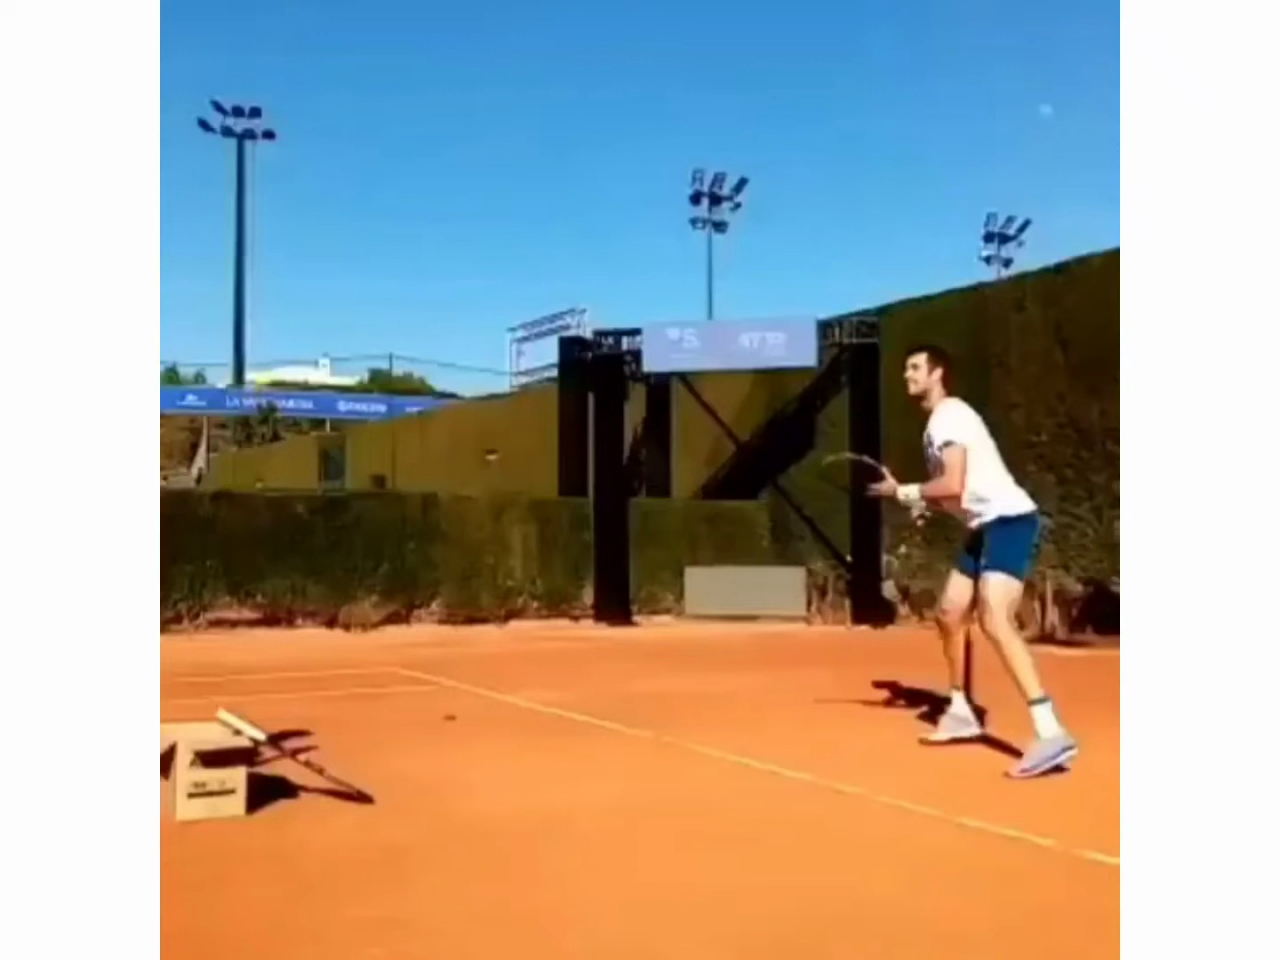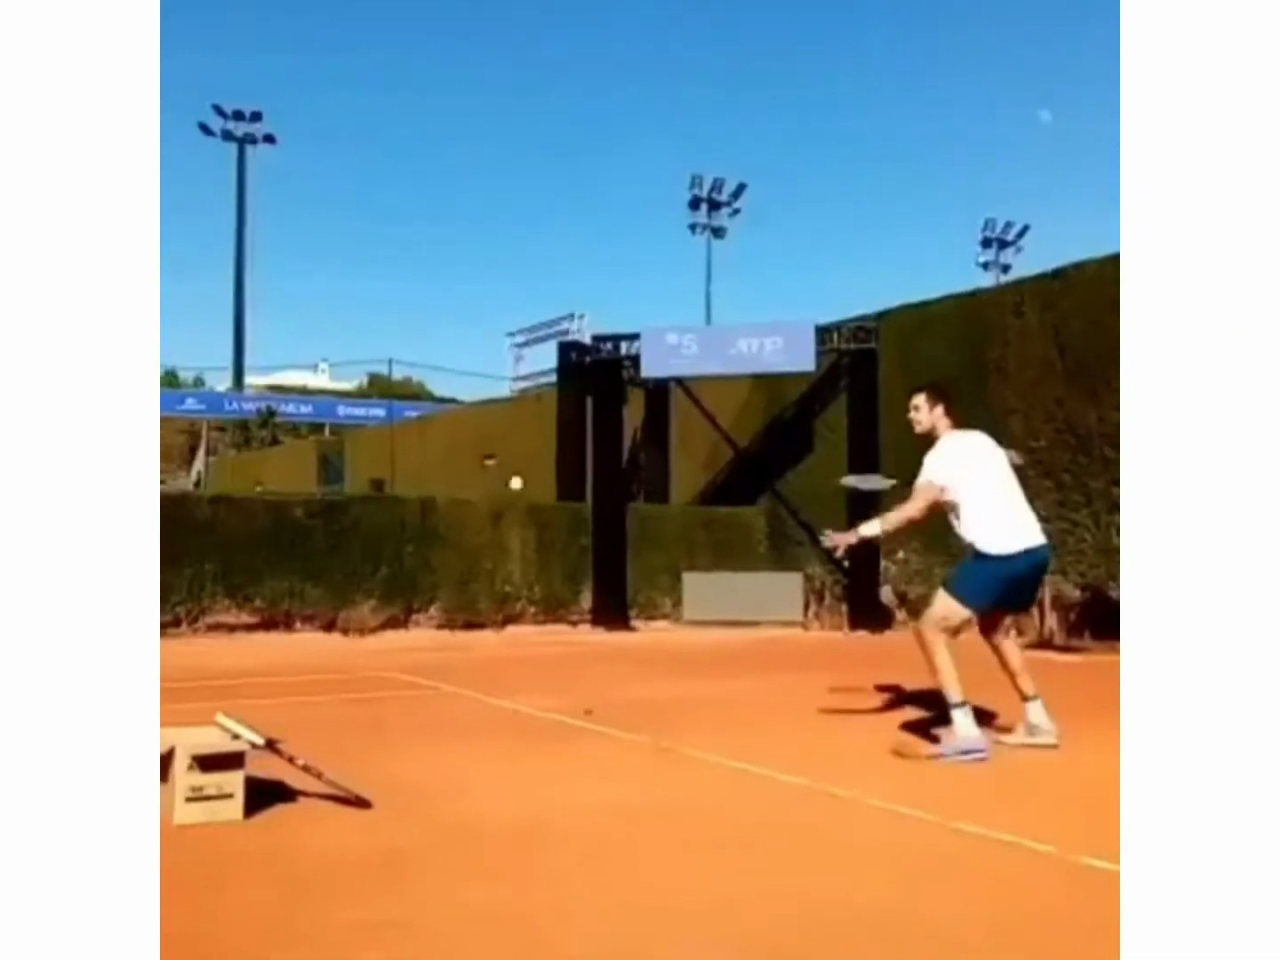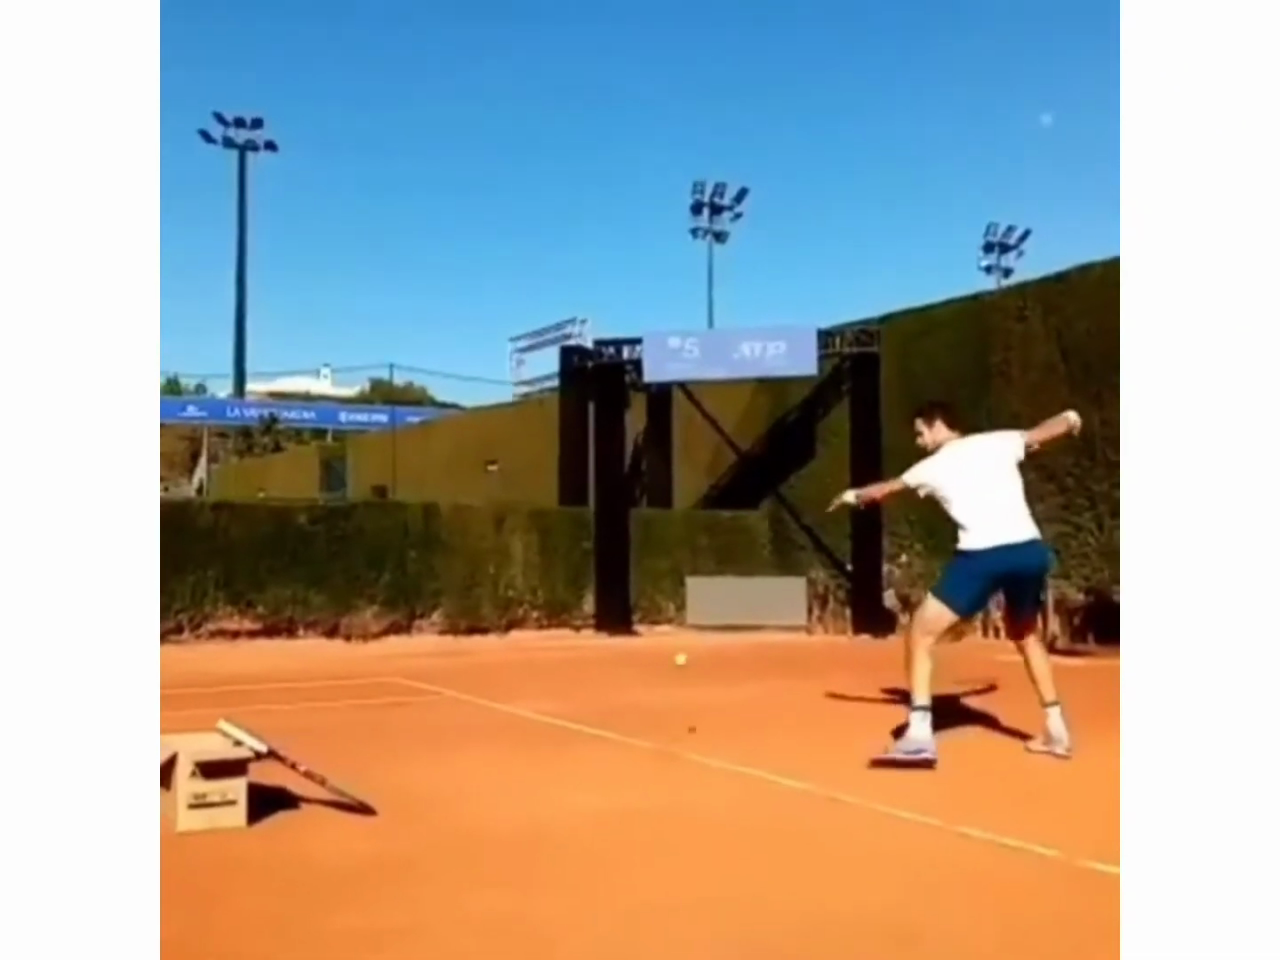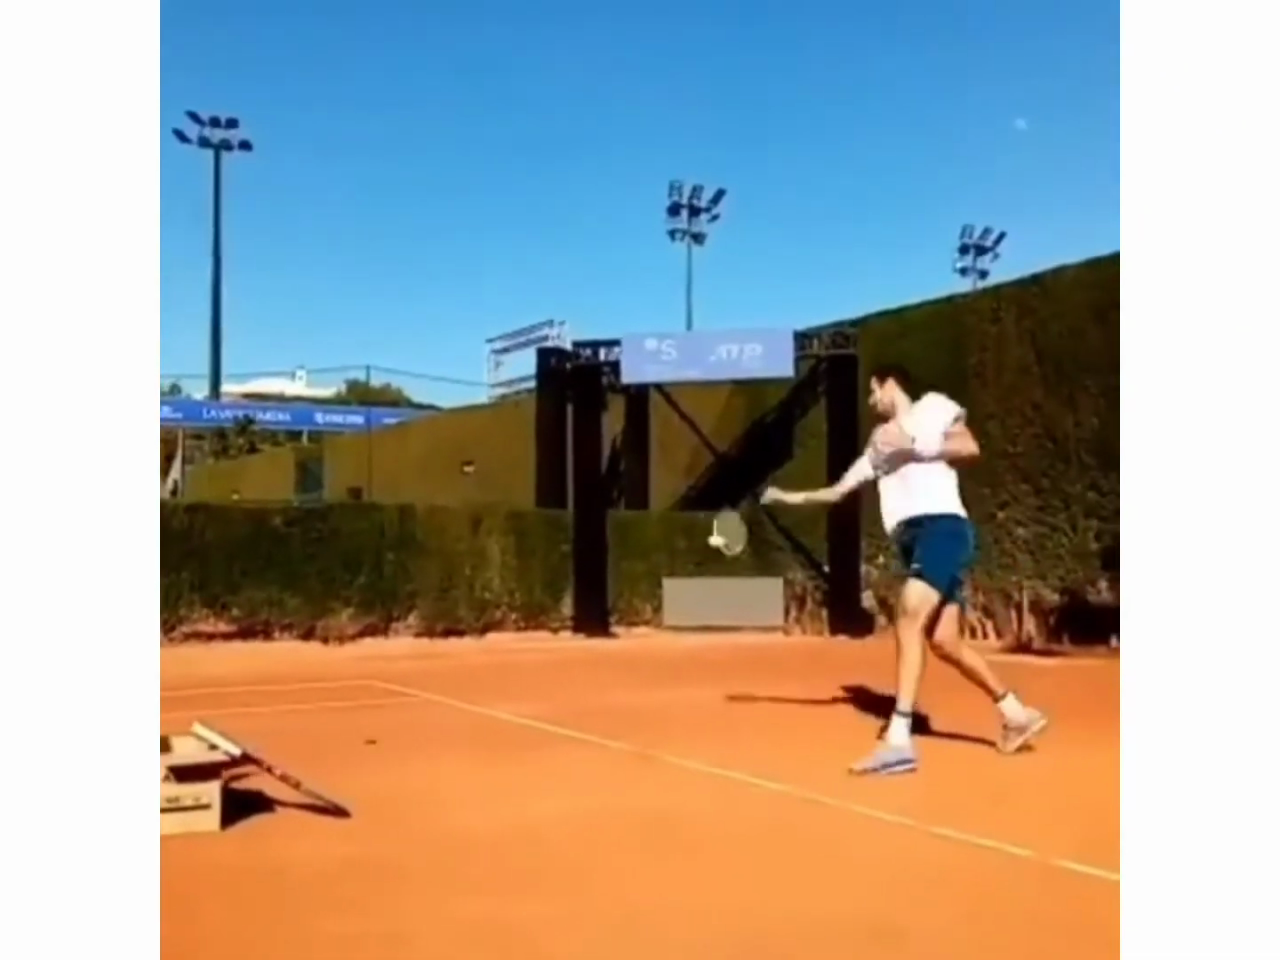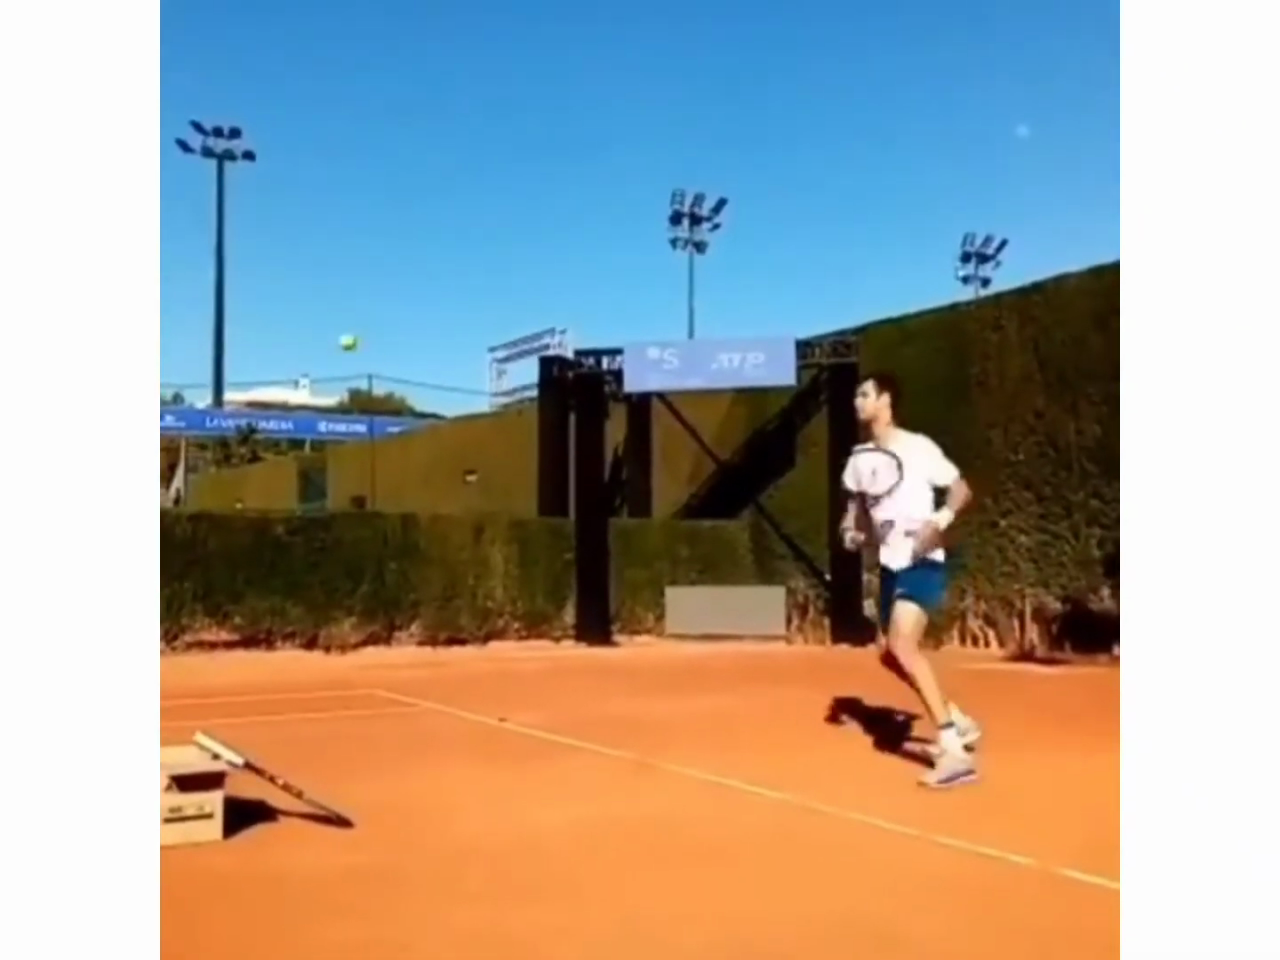
dt=1s
person 1, frame 1
left shoulder: (950, 415)
right shoulder: (936, 424)
left elbow: (952, 485)
left wrist: (902, 492)
right wrist: (924, 503)
left hip: (1009, 520)
right hip: (986, 526)
left knee: (995, 620)
right knee: (950, 614)
left ankle: (1051, 733)
right ankle: (961, 713)
person 1, frame 2
left shoulder: (942, 454)
right shoulder: (980, 440)
left elbow: (913, 509)
left wrist: (857, 533)
left hip: (998, 556)
right hip: (1035, 550)
left knee: (930, 631)
right knee: (996, 630)
left ankle: (966, 733)
right ankle: (1038, 723)
person 1, frame 3
left shoulder: (933, 466)
right shoulder: (998, 442)
left elbow: (882, 490)
right elbow: (1053, 429)
left wrist: (851, 496)
right wrist: (1070, 418)
left hip: (983, 555)
right hip: (1031, 550)
left knee: (920, 636)
right knee: (1024, 633)
left ankle: (918, 735)
right ankle: (1056, 729)
person 1, frame 4
left shoulder: (932, 407)
right shoulder: (879, 442)
left elbow: (970, 447)
right elbow: (840, 490)
left wrist: (918, 448)
right wrist: (793, 497)
left hip: (943, 527)
right hip: (913, 537)
left knee: (909, 623)
right knee: (945, 641)
left ankle: (899, 742)
right ankle: (1016, 713)
person 1, frame 5
left shoulder: (919, 447)
right shoulder: (859, 457)
left elbow: (962, 490)
right elbow: (856, 507)
left wrist: (940, 521)
right wrist: (851, 531)
left hip: (922, 564)
right hip: (891, 567)
left knee: (903, 645)
right knee: (890, 654)
left ankle: (954, 752)
right ankle: (959, 723)
